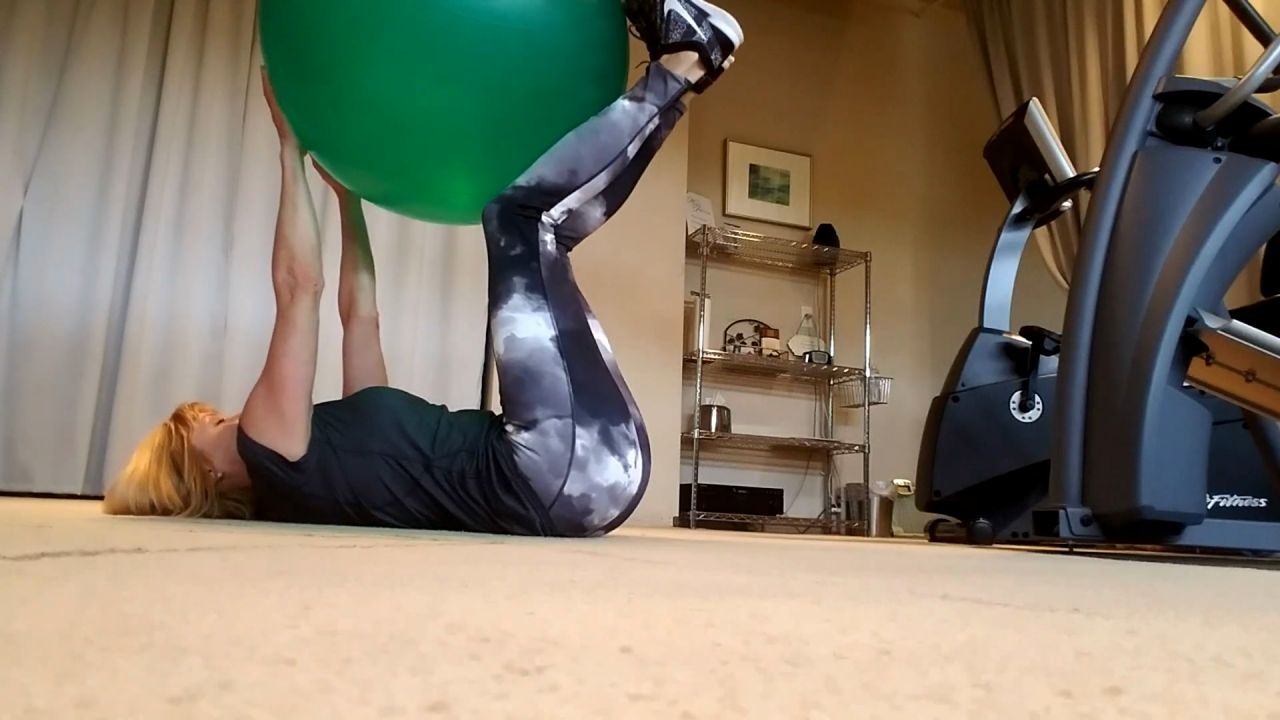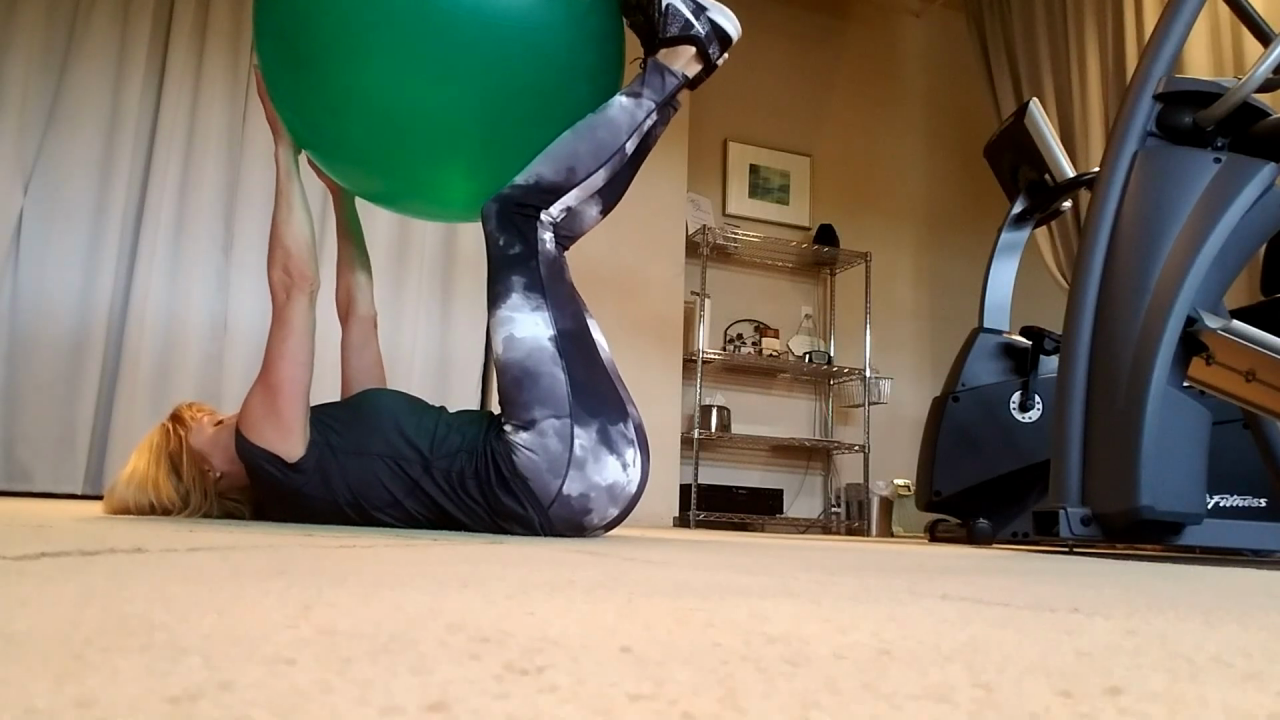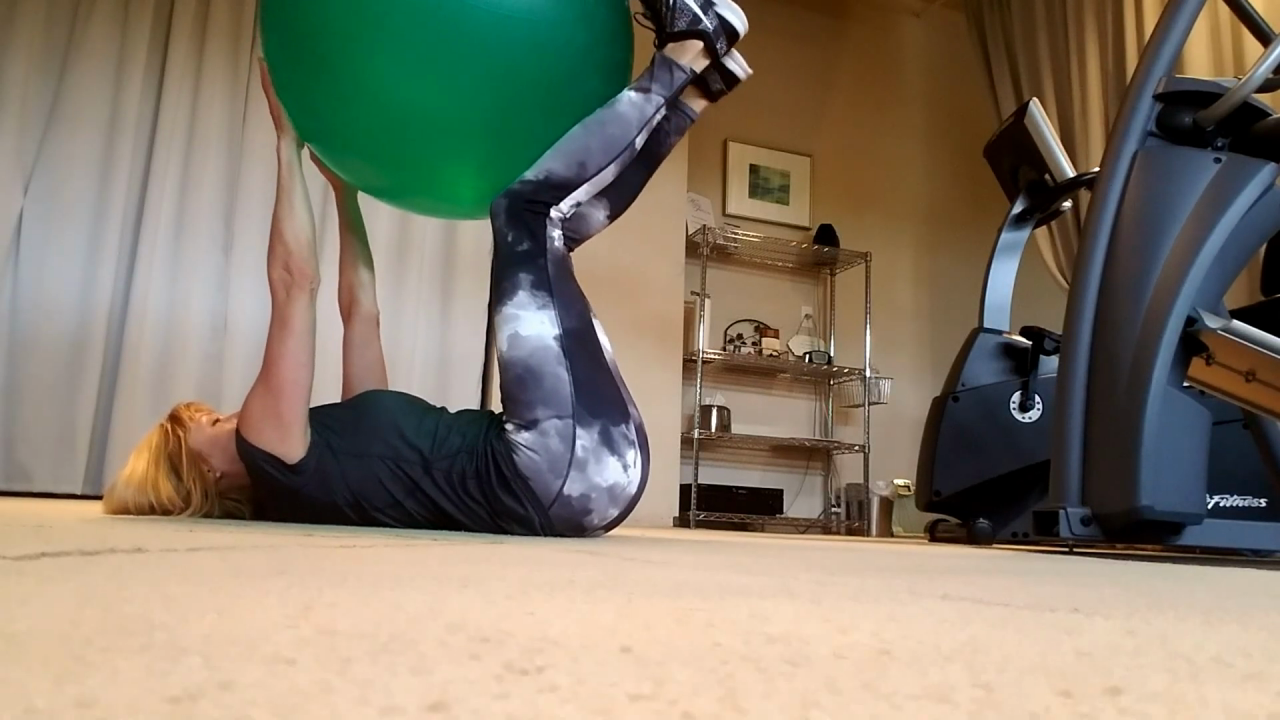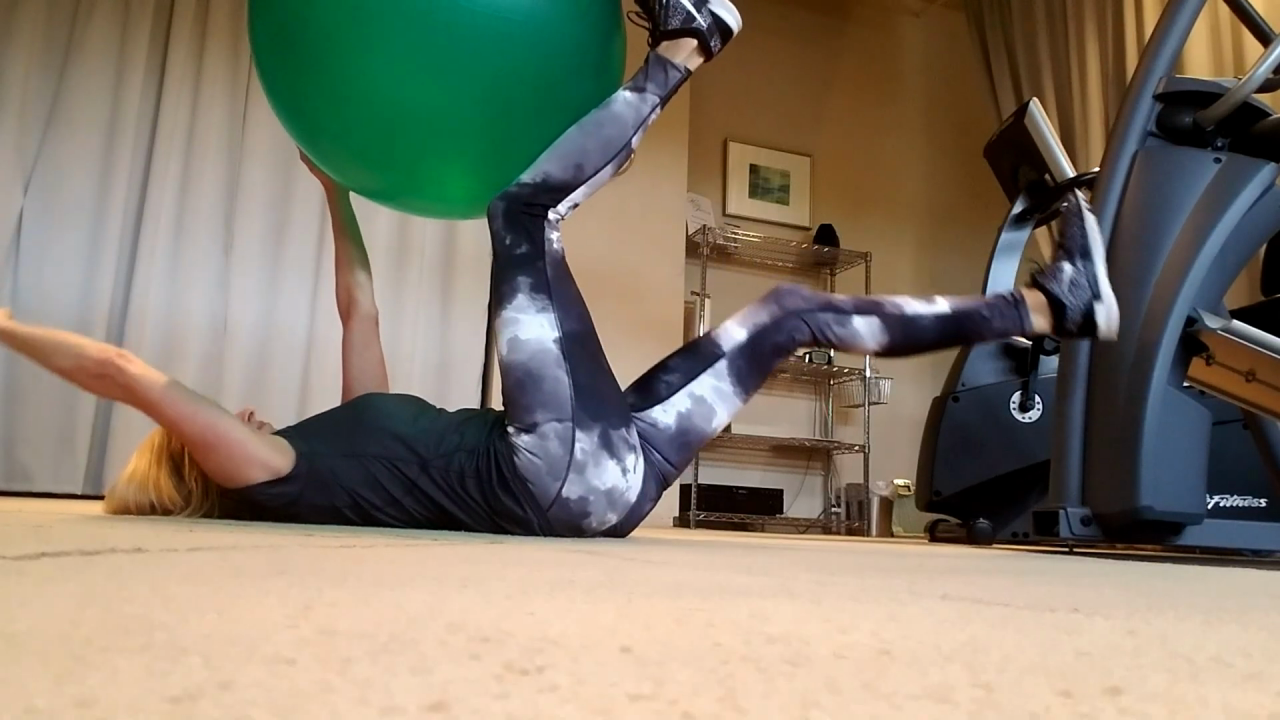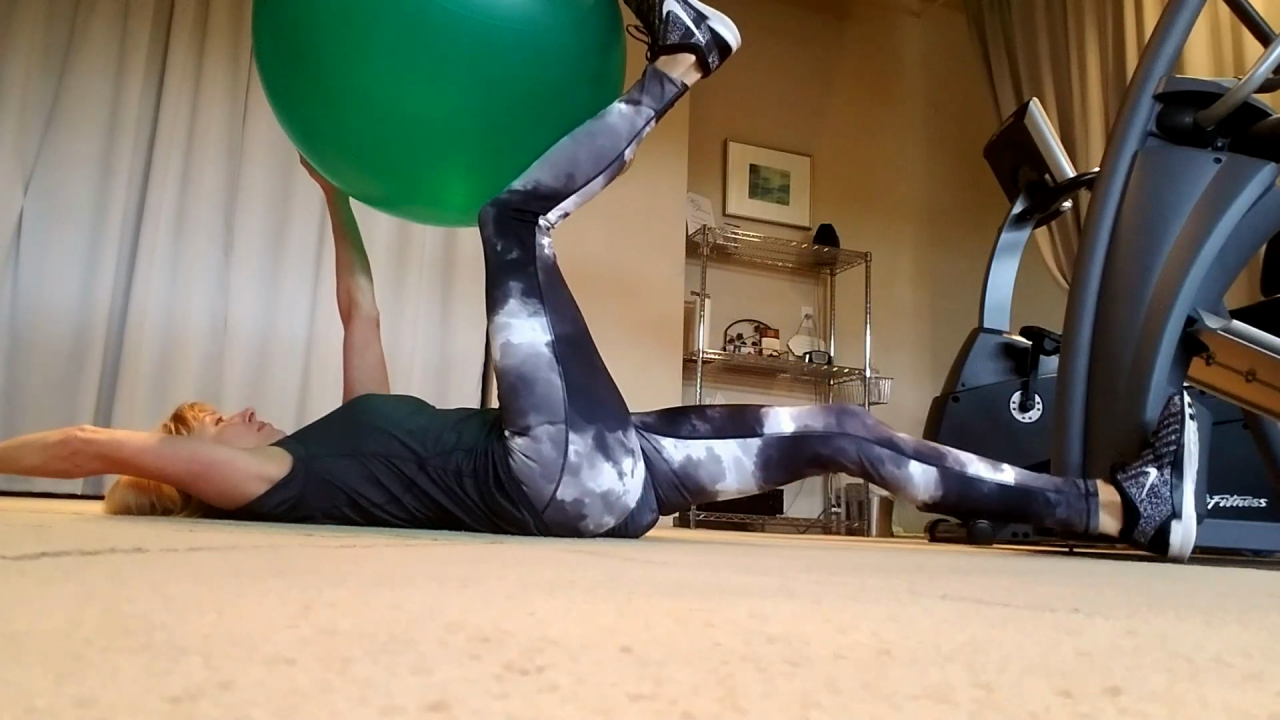
dt=1s
person 1, frame 1
left shoulder: (327, 443)
right shoulder: (270, 454)
left elbow: (359, 309)
right elbow: (299, 285)
left wrist: (347, 189)
right wrist: (290, 147)
left hip: (586, 470)
right hip: (566, 476)
left knee: (532, 230)
right knee: (520, 213)
left ankle: (675, 74)
right ankle: (680, 65)
person 1, frame 2
left shoulder: (323, 443)
right shoulder: (267, 453)
left elbow: (357, 310)
right elbow: (294, 285)
left wrist: (341, 190)
right wrist: (285, 146)
left hip: (589, 465)
right hip: (564, 475)
left knee: (535, 229)
right knee: (518, 209)
left ankle: (666, 78)
right ankle: (678, 60)
person 1, frame 3
left shoulder: (320, 440)
right shoulder: (272, 455)
left elbow: (360, 308)
right elbow: (294, 283)
left wrist: (344, 189)
right wrist: (288, 140)
left hip: (588, 464)
right hip: (570, 471)
left knee: (540, 235)
right knee: (528, 208)
left ankle: (691, 93)
person 1, frame 4
left shoulder: (333, 435)
right shoulder: (266, 473)
left elbow: (360, 310)
right elbow: (137, 376)
left wrist: (336, 193)
left hip: (597, 471)
right hip: (566, 477)
left knee: (787, 309)
right knee: (520, 210)
left ankle: (1042, 304)
person 1, frame 5
left shoulder: (330, 439)
right shoulder: (269, 482)
left elbow: (360, 307)
right elbow: (111, 446)
left wrist: (336, 192)
left hip: (601, 479)
right hip: (562, 478)
left knee: (833, 427)
right knee: (512, 216)
left ankle: (1121, 508)
